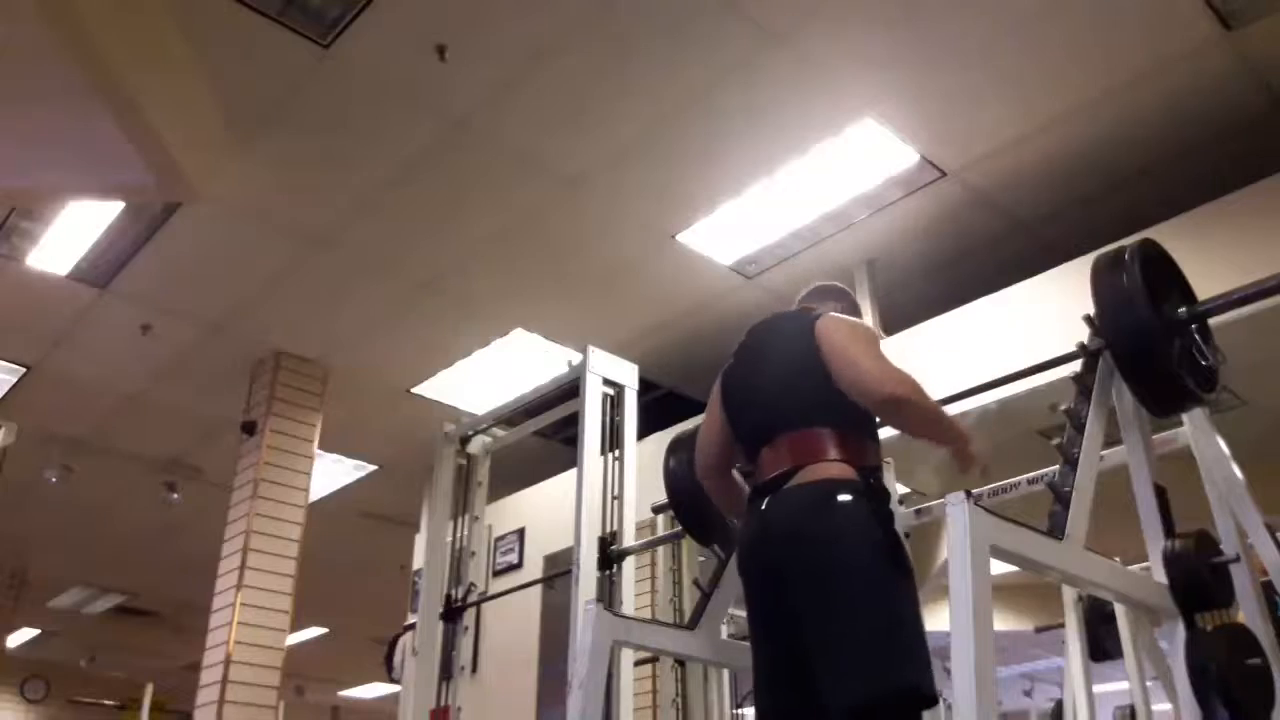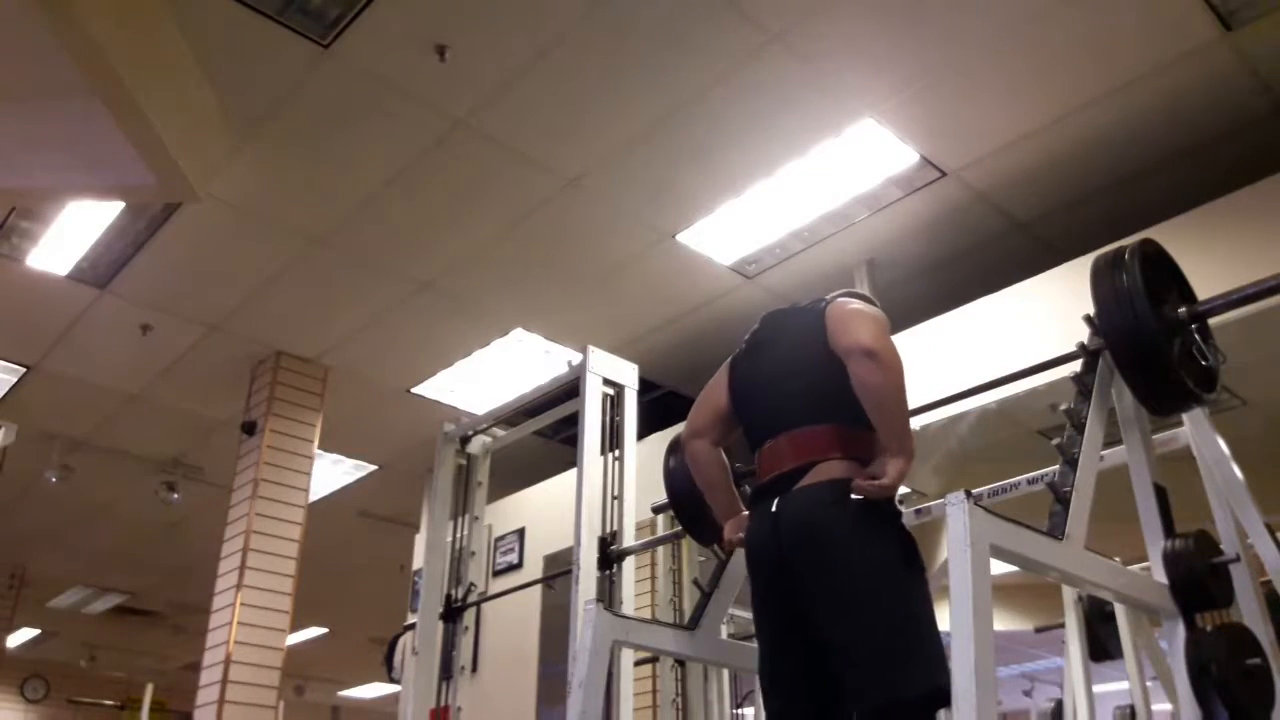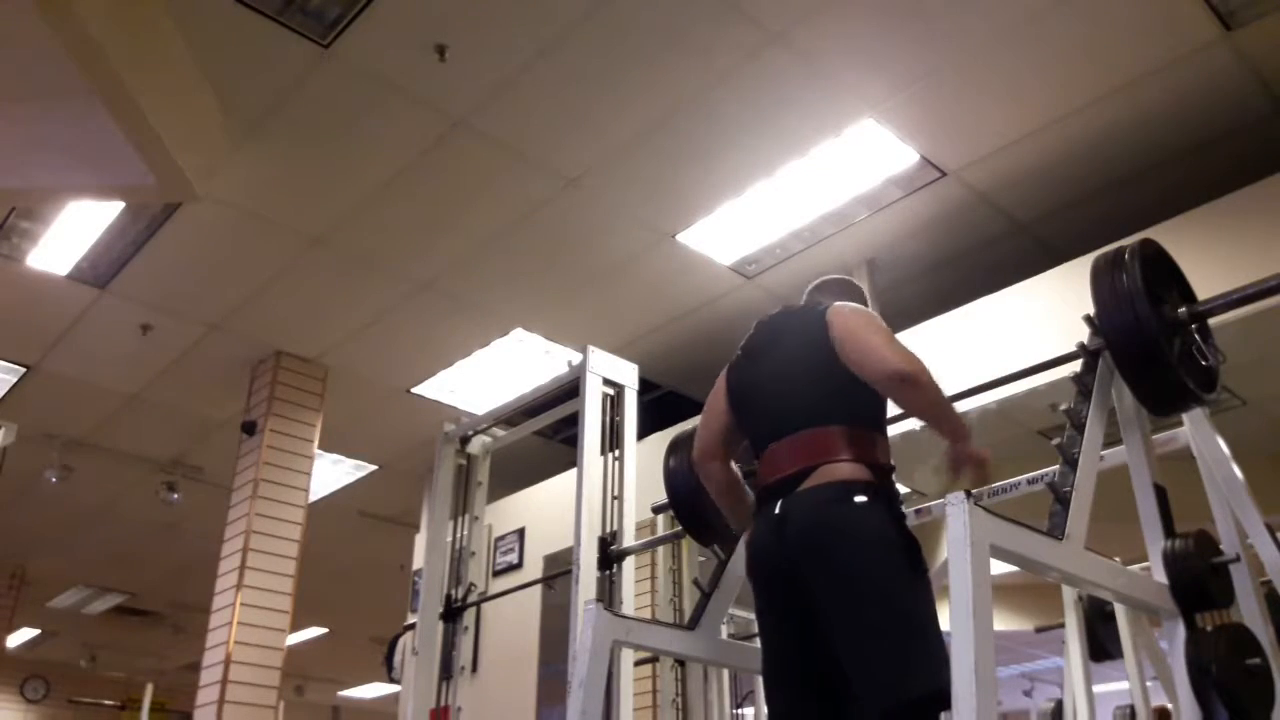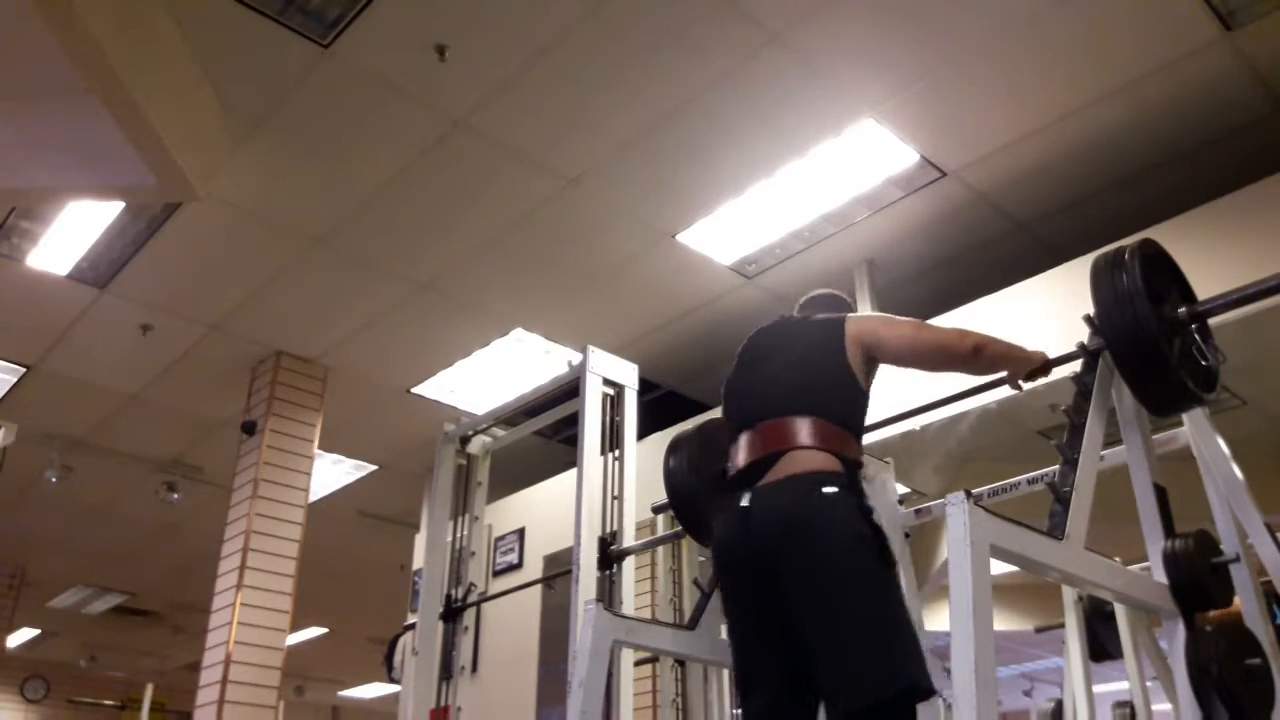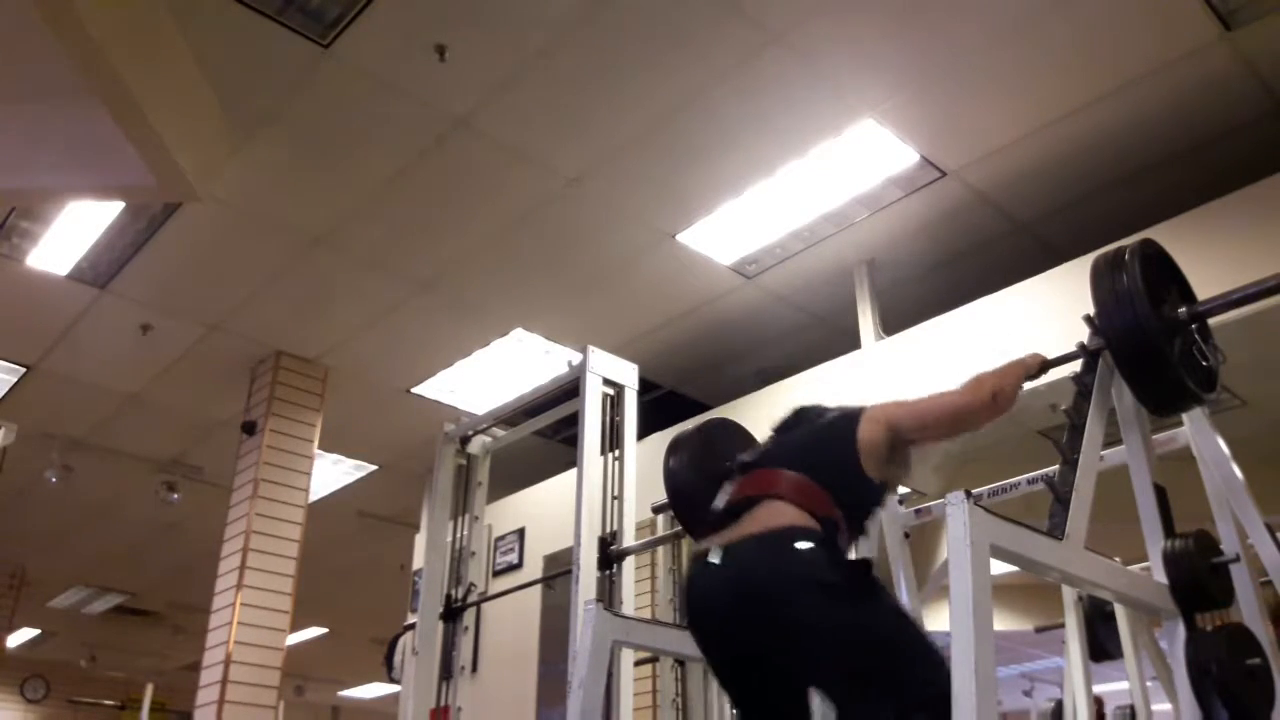
dt=0.5s
person 1, frame 1
left shoulder: (738, 365)
right shoulder: (836, 329)
left elbow: (709, 467)
right elbow: (888, 390)
right wrist: (958, 439)
left hip: (764, 528)
right hip: (832, 511)
person 1, frame 2
left shoulder: (750, 354)
right shoulder: (851, 312)
left elbow: (698, 436)
right elbow: (868, 350)
left wrist: (733, 516)
right wrist: (900, 452)
left hip: (770, 528)
right hip: (841, 510)
person 1, frame 3
left shoulder: (748, 356)
right shoulder: (844, 317)
left elbow: (707, 454)
right elbow: (897, 370)
right wrist: (961, 439)
left hip: (776, 532)
right hip: (847, 513)
person 1, frame 4
left shoulder: (747, 361)
right shoulder: (852, 332)
right elbow: (962, 347)
right wrist: (1025, 360)
left hip: (737, 523)
right hip: (814, 506)
person 1, frame 5
left shoulder: (795, 433)
right shoulder: (876, 426)
right elbow: (977, 399)
right wrist: (1026, 365)
left hip: (708, 580)
right hip: (785, 567)
